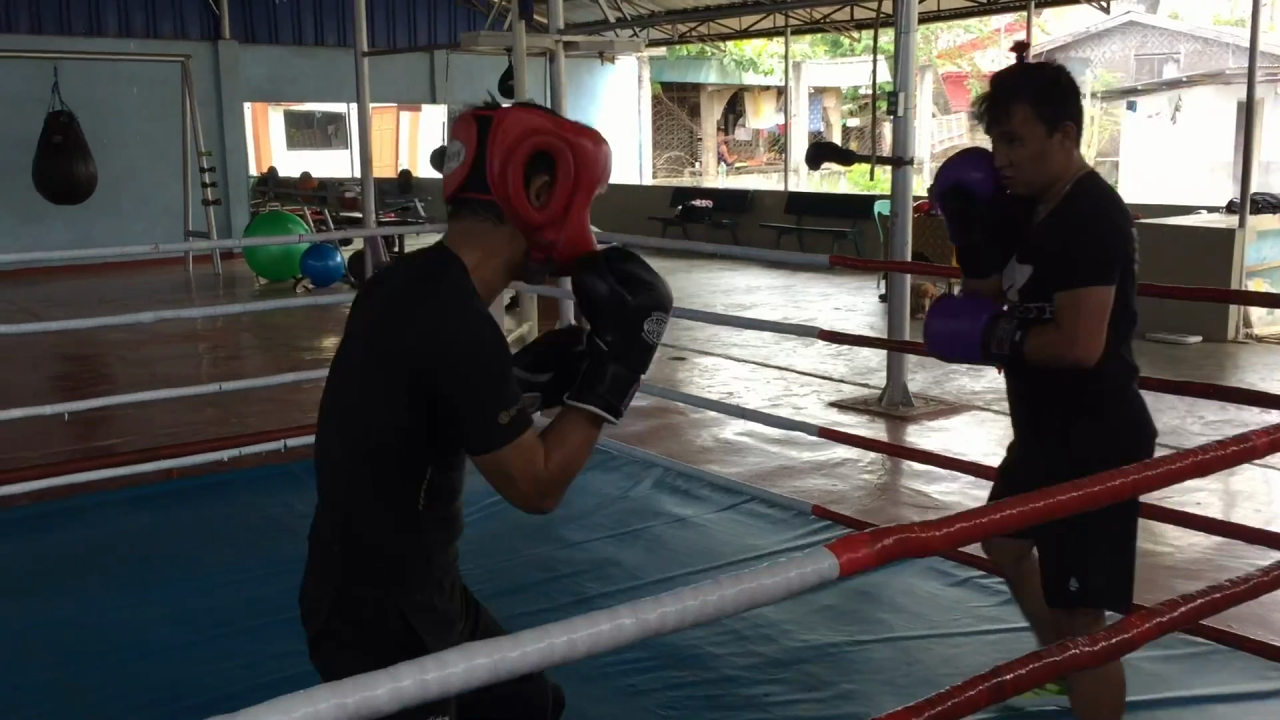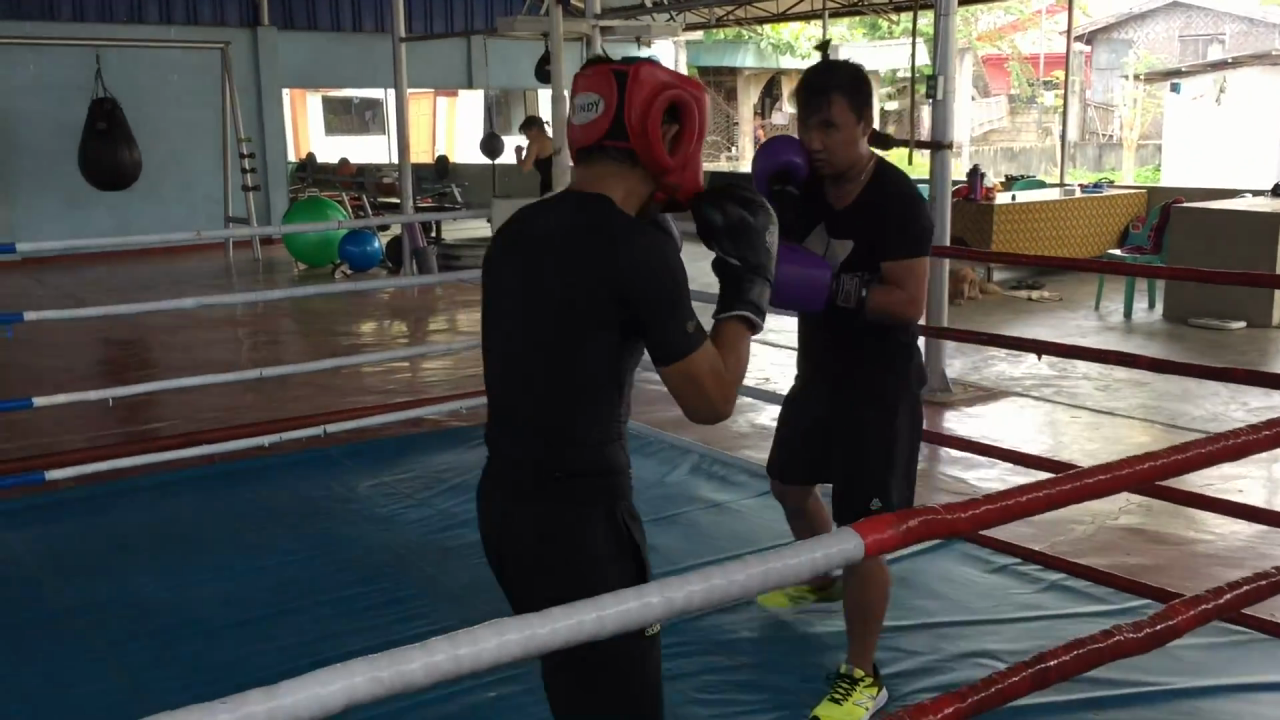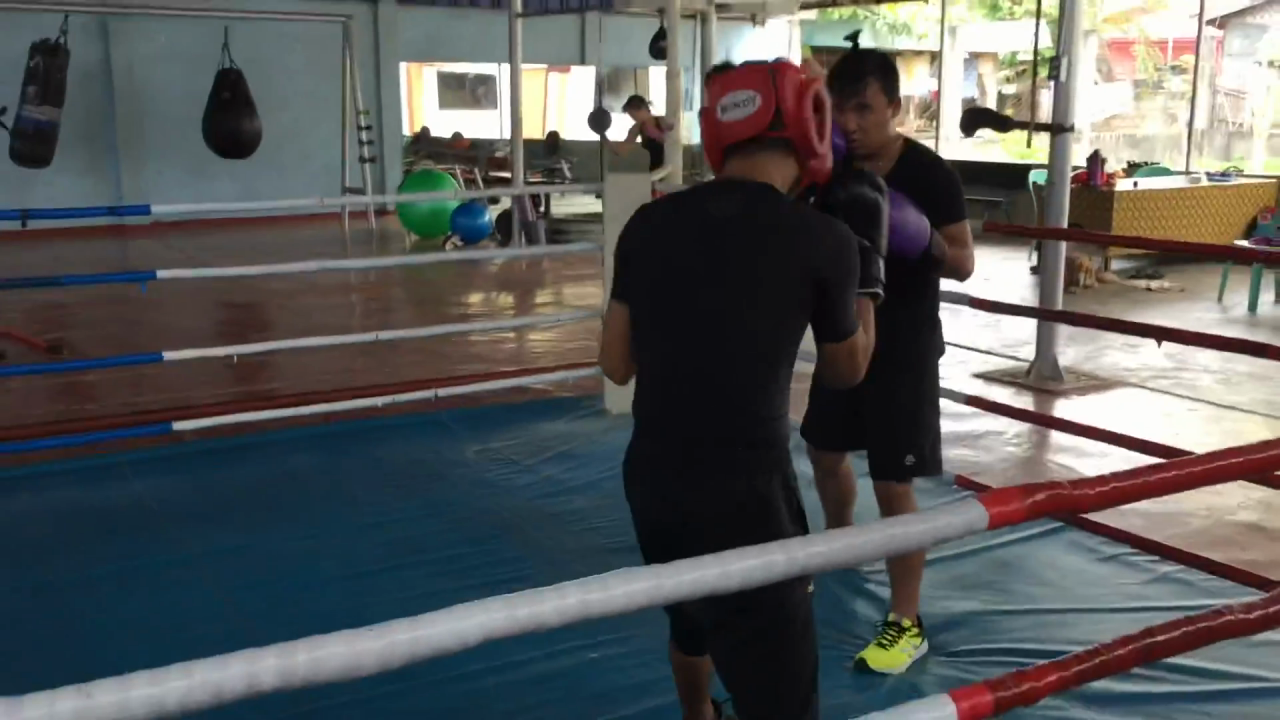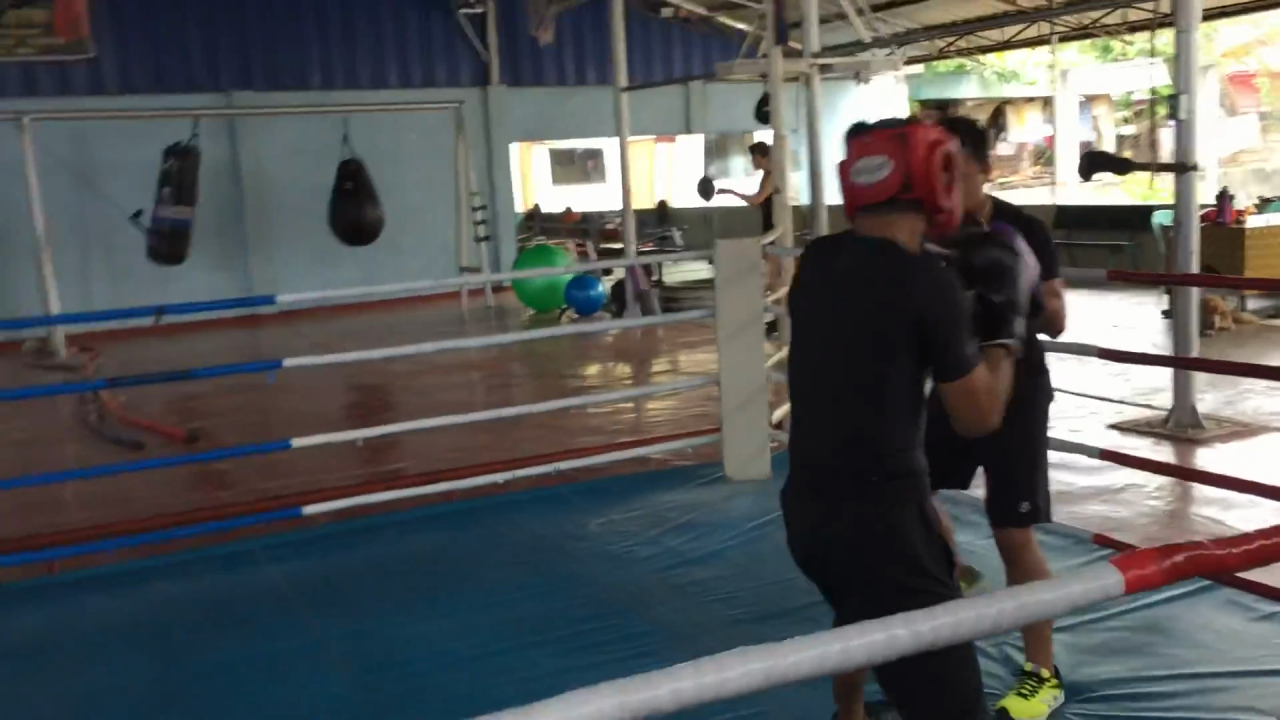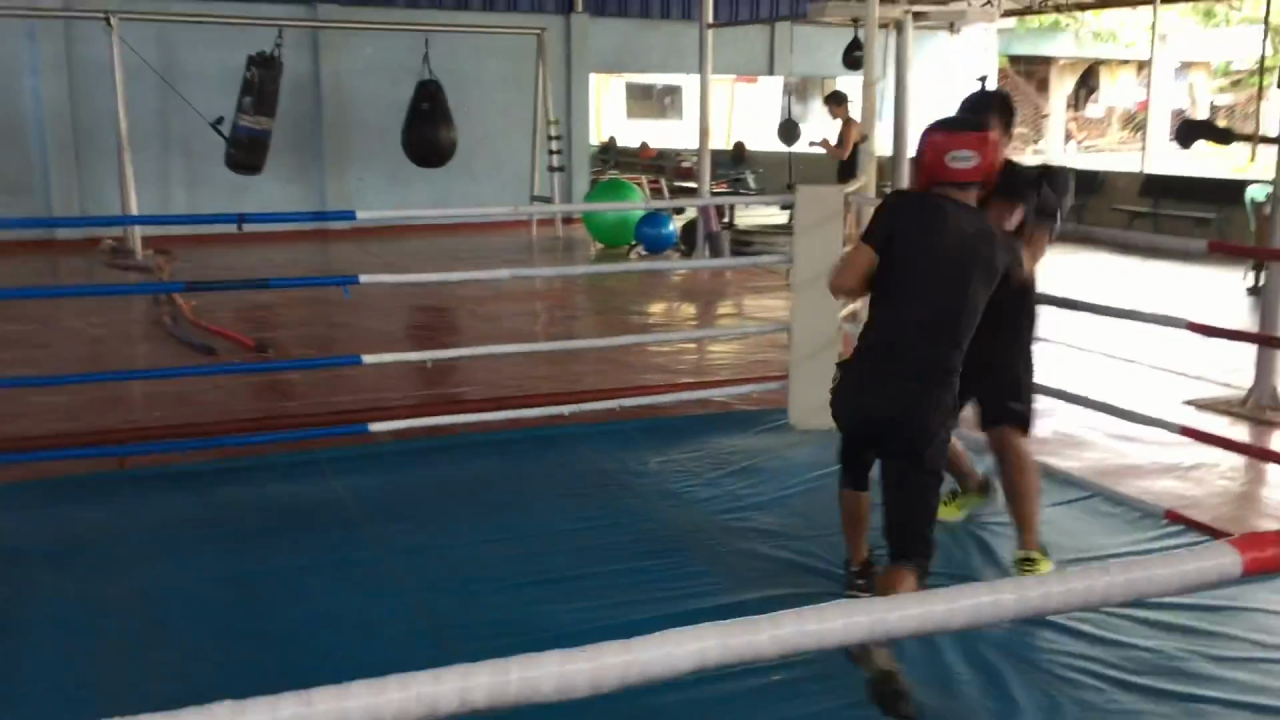
dt=1s
person 1, frame 1
left shoulder: (416, 282)
right shoulder: (455, 323)
right elbow: (538, 488)
left wrist: (525, 379)
right wrist: (618, 362)
left hip: (413, 587)
right hip: (380, 608)
person 1, frame 2
left shoulder: (516, 233)
right shoulder: (637, 250)
right elbow: (708, 401)
right wrist: (747, 283)
left hip: (508, 503)
right hip: (578, 517)
left knee: (575, 659)
person 1, frame 3
left shoulder: (649, 224)
right shoulder: (819, 239)
left elbow: (615, 364)
right elbow: (848, 369)
right wrist: (866, 256)
left hip: (651, 477)
right hip: (743, 491)
left knee: (696, 613)
person 1, frame 4
left shoulder: (814, 263)
right shoulder: (927, 285)
right elbow: (977, 417)
right wrist: (1006, 313)
left hip: (807, 511)
right hip: (883, 520)
left knee: (857, 606)
person 1, frame 5
left shoulder: (901, 208)
right shoulder: (991, 239)
left elbow: (844, 282)
right elbow: (1020, 264)
left wrist: (879, 277)
left hip: (862, 388)
right hip: (923, 409)
left knee: (857, 459)
right knee: (909, 553)
left ankle: (857, 566)
right ankle: (874, 643)
person 2, frame 1
left shoulder: (1091, 219)
right shoulder: (1024, 203)
left elbow: (1080, 344)
right elbow: (986, 299)
left wrist: (993, 339)
right wrist: (972, 235)
left hip: (1096, 440)
right hip: (1048, 429)
left knee: (1079, 610)
right knee: (1006, 540)
person 2, frame 2
left shoulder: (897, 200)
right shoulder: (801, 184)
left elbow: (909, 302)
right elbow: (771, 273)
left wrist: (833, 288)
right wrist: (772, 217)
left hip: (881, 380)
right hip: (818, 367)
left knee: (858, 527)
right knee: (790, 484)
right ankle: (818, 582)
person 2, frame 3
left shoulder: (929, 174)
right shoulder: (832, 167)
left elbow: (963, 264)
left wrist: (925, 243)
left hip: (905, 343)
left knee: (893, 486)
right knee: (825, 453)
left ankle: (906, 624)
person 2, frame 4
left shoulder: (1021, 231)
left elbow: (1055, 322)
left wrist: (1026, 290)
left hip: (1013, 394)
right hip: (949, 389)
left knee: (1013, 535)
right ankle: (954, 578)
person 2, frame 5
left shoulder: (1024, 184)
left elbow: (1026, 259)
left hip: (1001, 325)
left knee: (1006, 436)
left ankle: (1032, 553)
right ankle: (972, 486)
